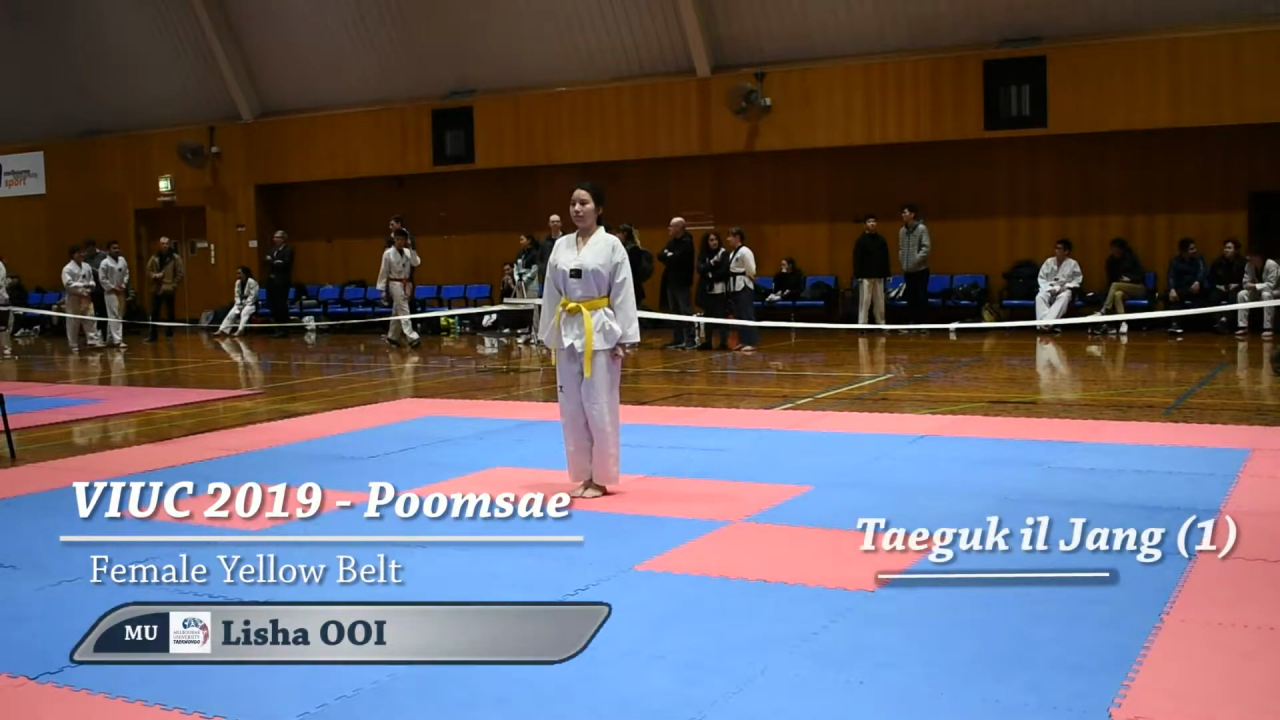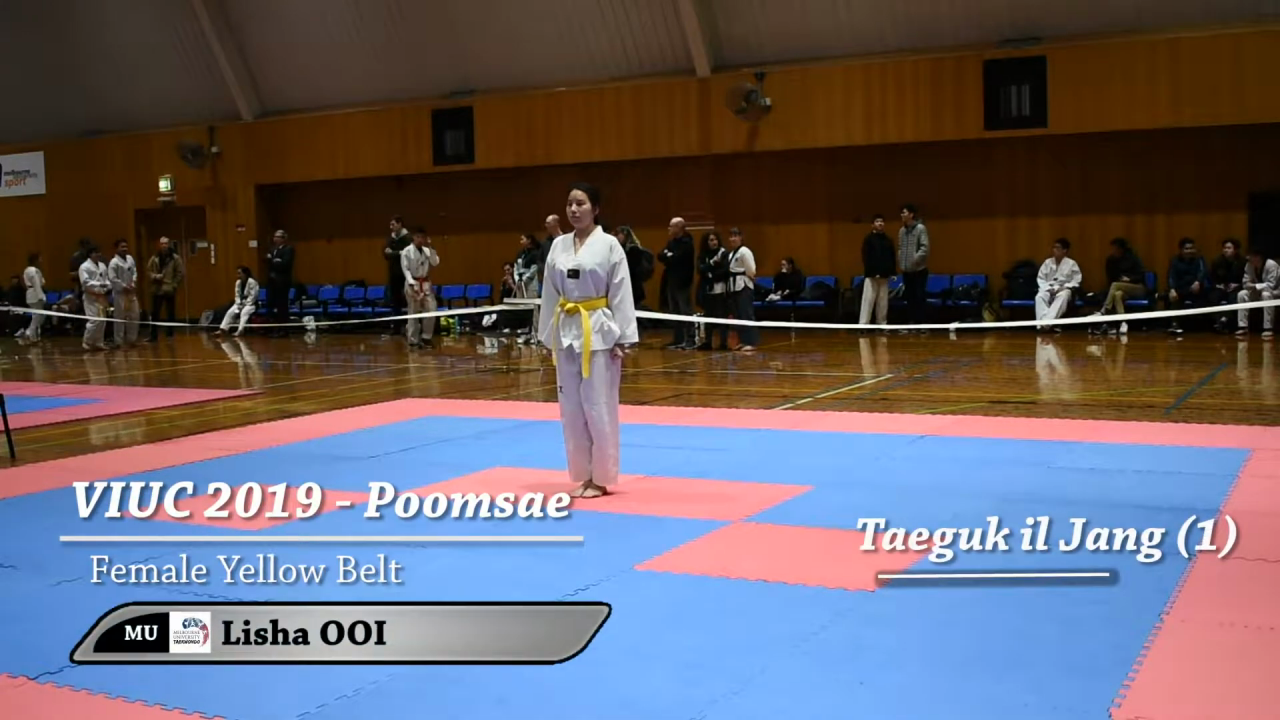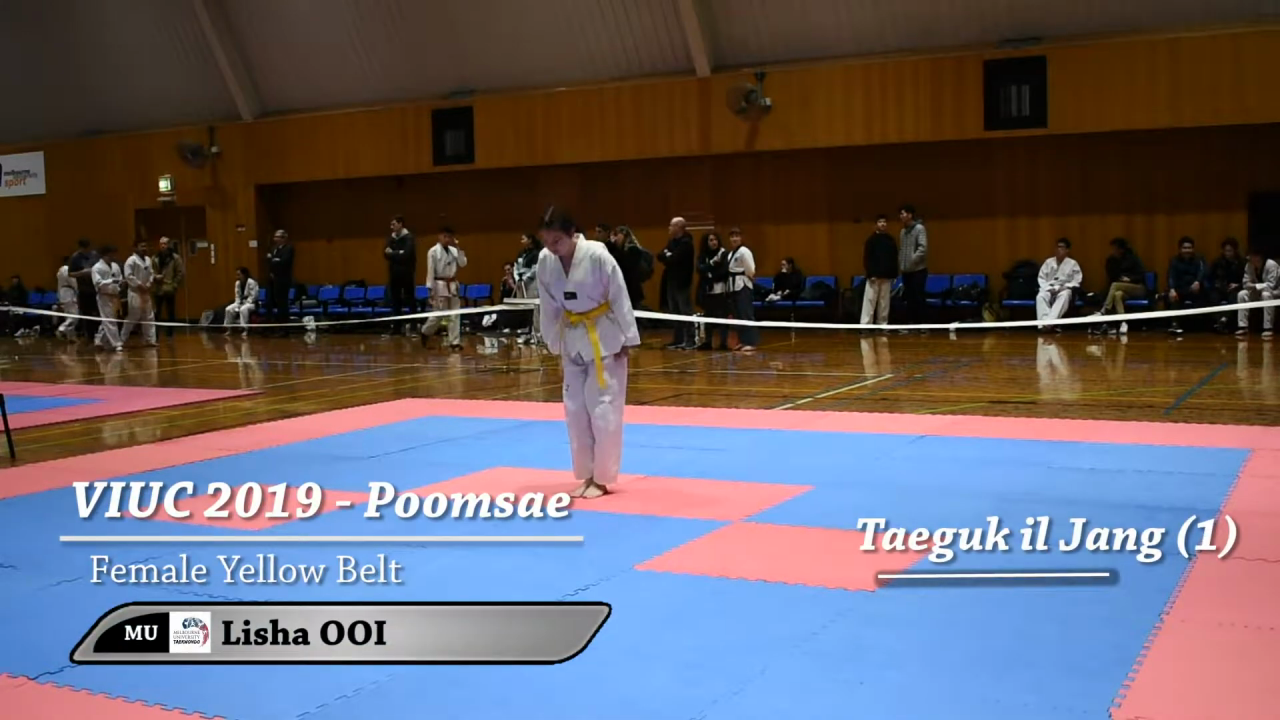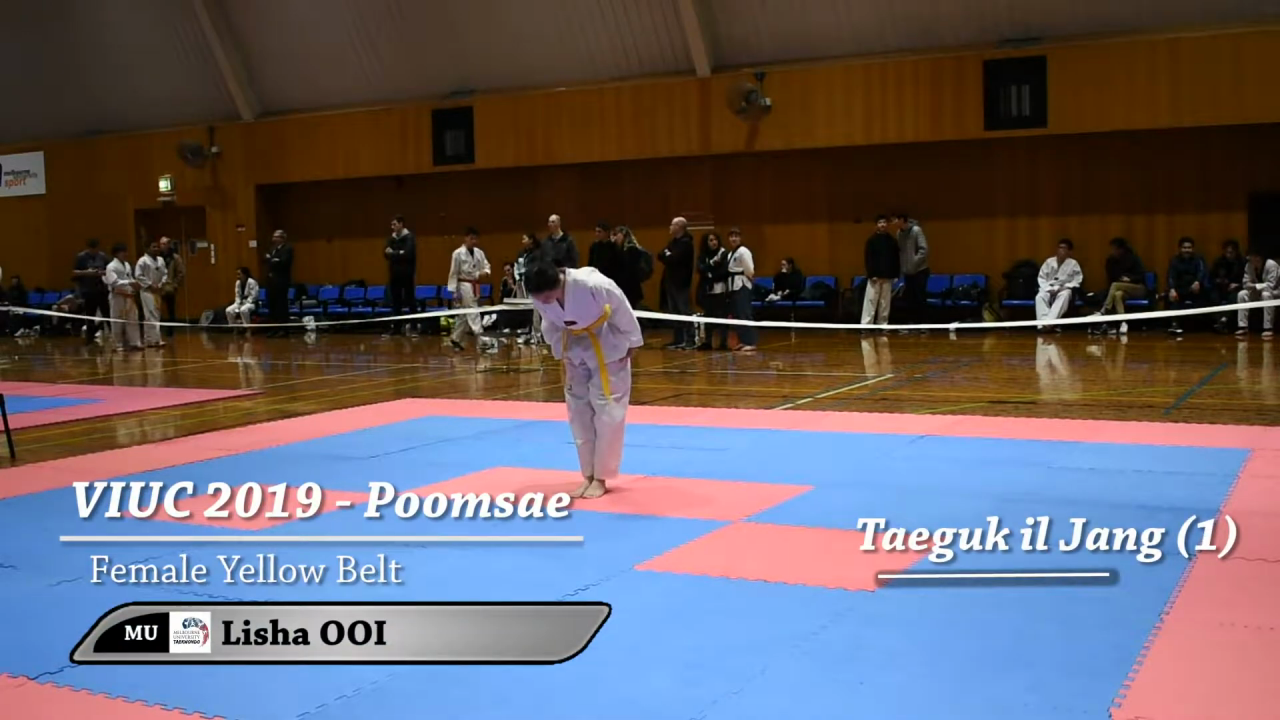
dt=0.4s
person 1, frame 1
left shoulder: (611, 245)
right shoulder: (561, 245)
left elbow: (623, 295)
right elbow: (551, 293)
left wrist: (623, 339)
right wrist: (550, 336)
left hip: (600, 332)
right hip: (567, 332)
left knee: (600, 406)
right knee: (572, 408)
left ankle: (601, 478)
right ankle: (584, 475)
person 1, frame 2
left shoulder: (609, 245)
right shoulder: (558, 246)
left elbow: (621, 294)
right elbow: (550, 294)
left wrist: (622, 339)
right wrist: (549, 336)
left hip: (598, 333)
right hip: (566, 333)
left knee: (599, 407)
right knee: (571, 408)
left ankle: (601, 479)
right ankle: (584, 476)
person 1, frame 3
left shoulder: (598, 256)
right shoulder: (545, 262)
left elbow: (620, 301)
right elbow: (549, 308)
left wrist: (626, 342)
right wrist: (556, 343)
left hip: (604, 339)
right hip: (572, 339)
left knee: (604, 409)
right knee: (576, 410)
left ankle: (601, 478)
right ankle: (586, 476)
person 1, frame 4
left shoulder: (591, 284)
right shoulder: (541, 296)
left elbow: (621, 309)
left wrist: (631, 342)
right wrist: (561, 350)
left hip: (608, 345)
right hip: (576, 347)
left knee: (607, 409)
right knee: (579, 410)
left ankle: (601, 477)
right ankle: (589, 475)
